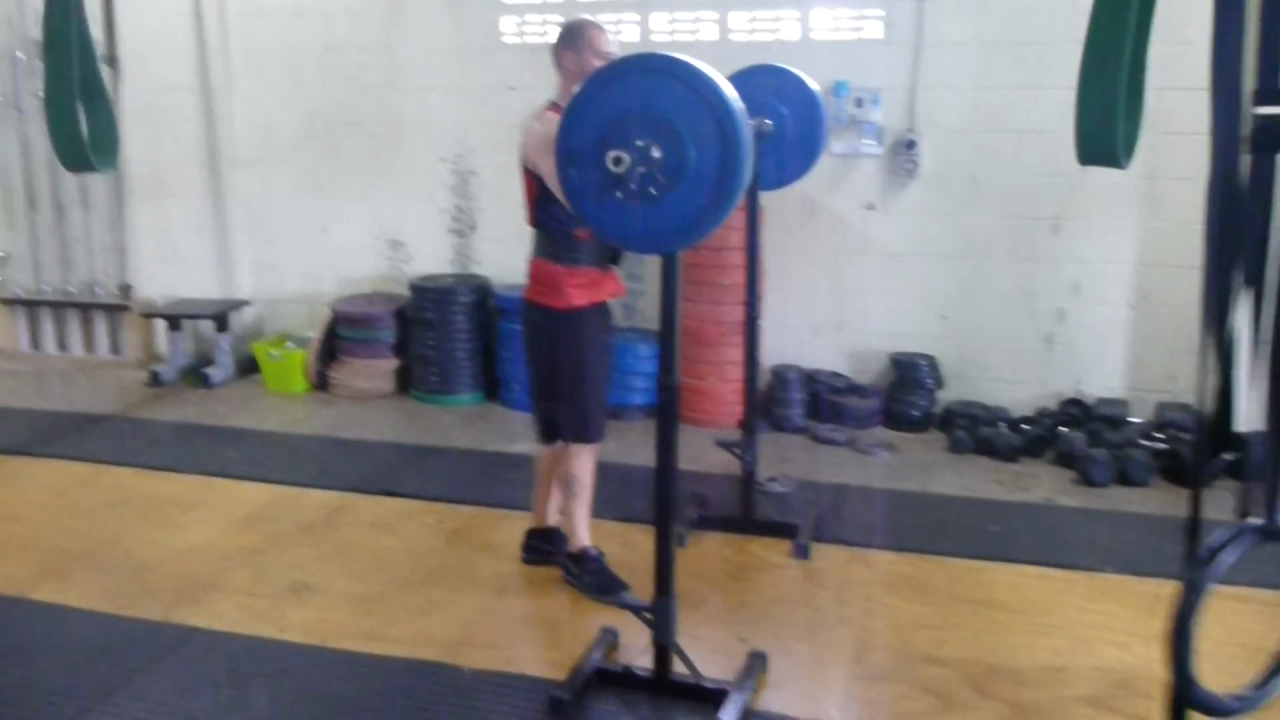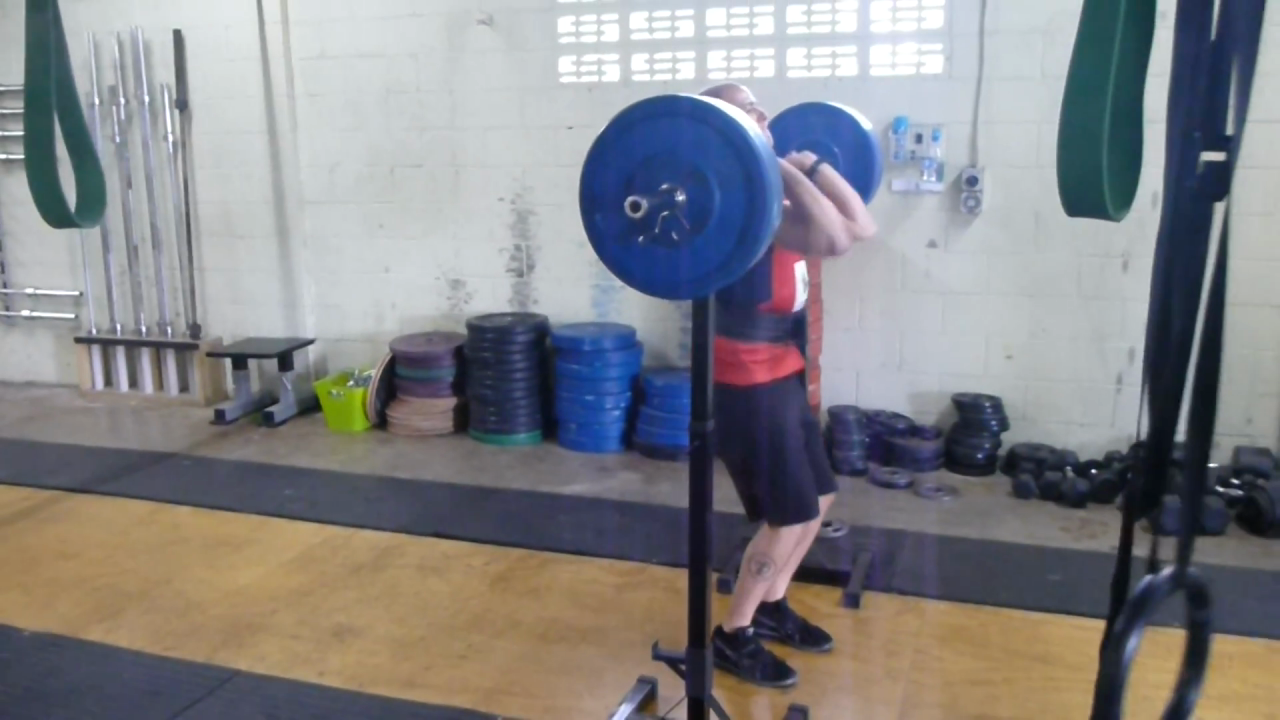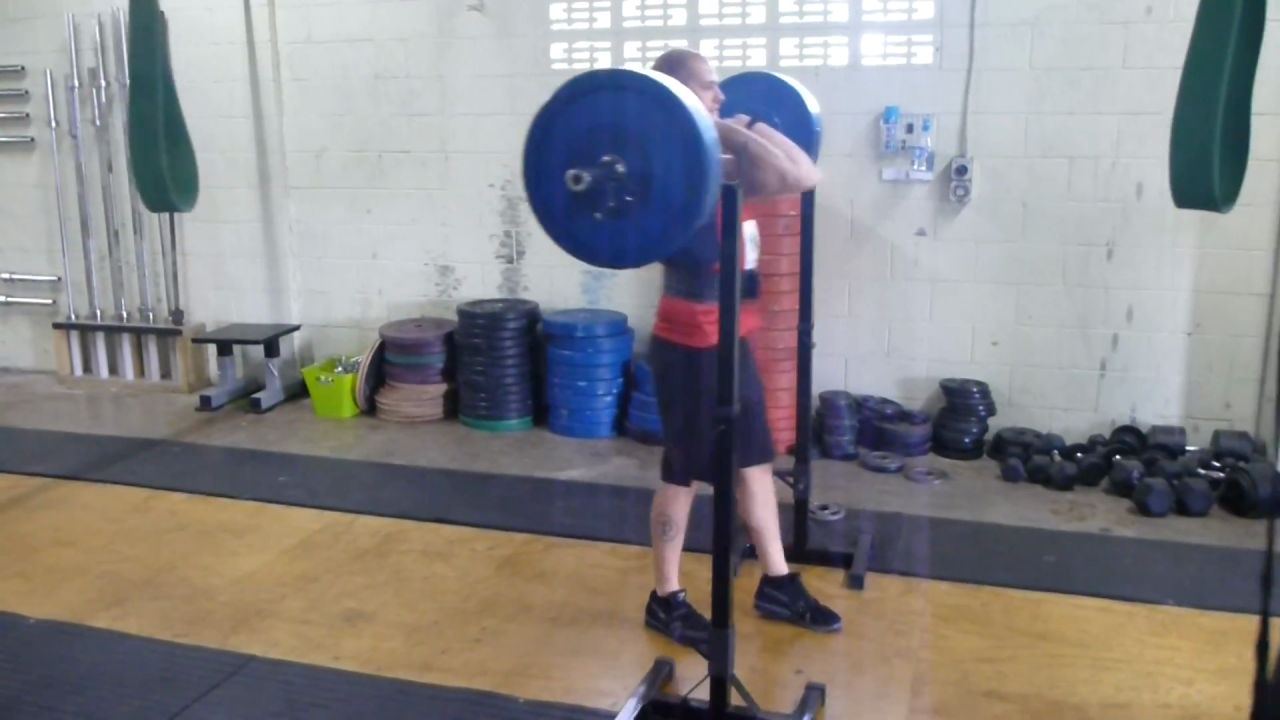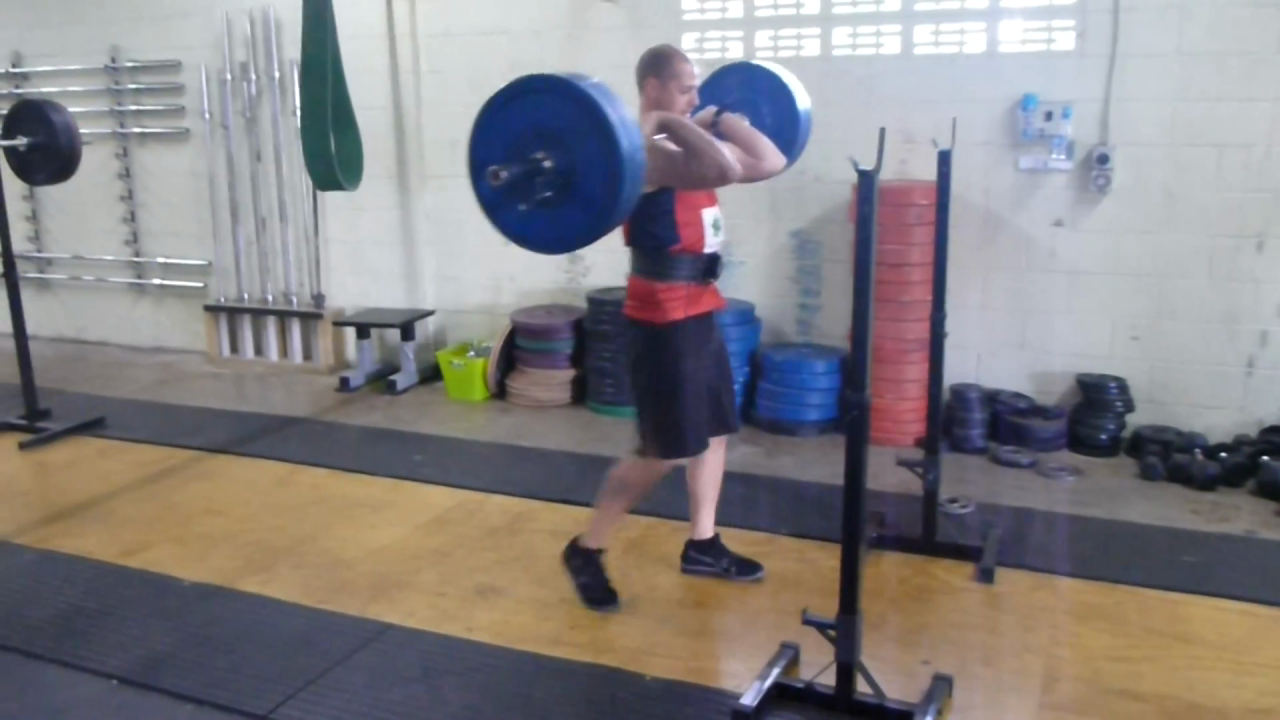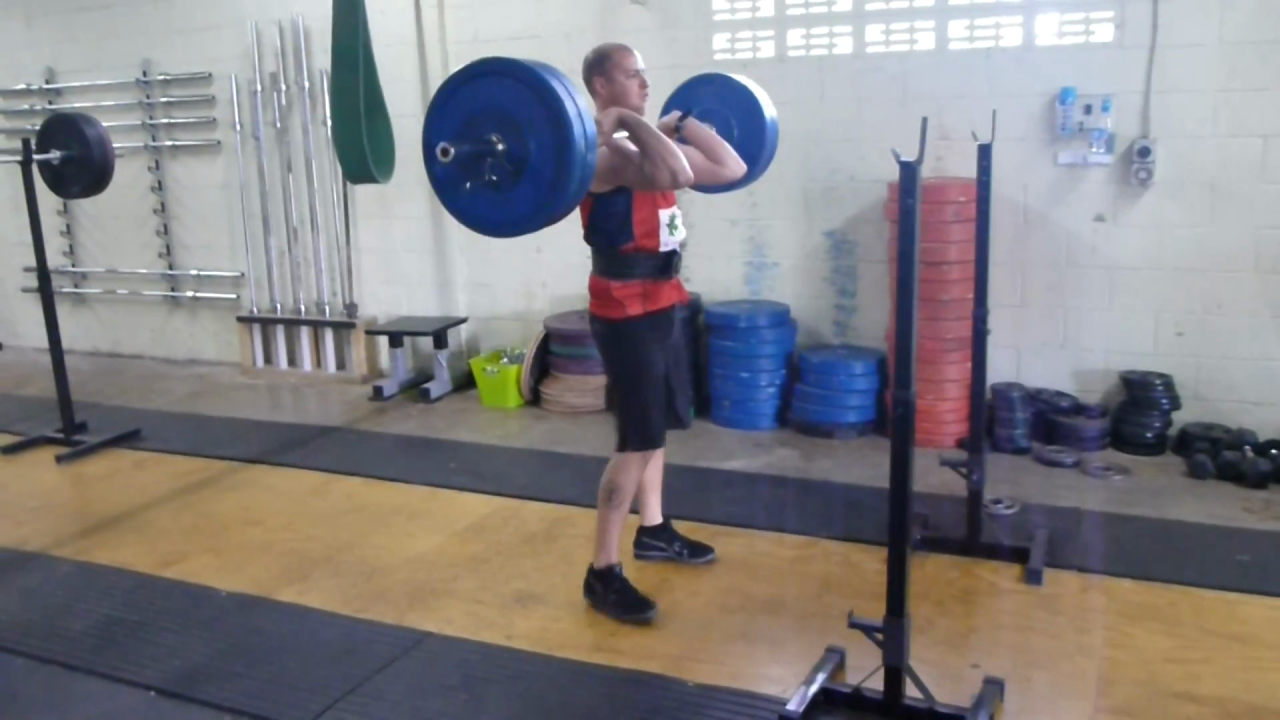
dt=1s
person 1, frame 1
right shoulder: (548, 129)
left hip: (588, 293)
right hip: (561, 299)
left knee: (563, 428)
right knee: (580, 432)
left ankle: (544, 533)
right ankle: (579, 551)
person 1, frame 2
left shoulder: (776, 196)
left elbow: (862, 228)
right elbow: (833, 239)
left wrist: (815, 169)
right wrist: (787, 175)
left hip: (781, 372)
right hip: (744, 380)
left knee: (815, 501)
right knee: (791, 516)
left ankle: (769, 608)
right ankle: (733, 636)
person 1, frame 3
left shoulder: (721, 159)
left elbow: (803, 174)
right elbow: (787, 178)
left wrist: (746, 127)
right wrist: (726, 131)
left hip: (728, 336)
right hip: (693, 341)
left knee: (753, 462)
right knee: (684, 472)
left ankle: (778, 583)
right ankle: (666, 599)
person 1, frame 4
left shoulder: (686, 144)
right shoulder: (645, 153)
left elbow: (770, 162)
right elbow: (724, 168)
left wrist: (719, 117)
right wrist: (671, 123)
left hip: (701, 310)
right hip: (662, 318)
left knee: (714, 433)
right knee: (663, 449)
left ankle: (703, 544)
right ankle: (587, 549)
person 1, frame 5
left shoulder: (646, 145)
right shoulder: (601, 153)
left elbow: (730, 167)
right elbow: (676, 174)
left wrist: (682, 122)
right wrist: (630, 120)
left hip: (660, 304)
right hip: (624, 312)
left knee: (655, 429)
right knee: (639, 440)
left ankle: (653, 529)
right ankle: (604, 570)
